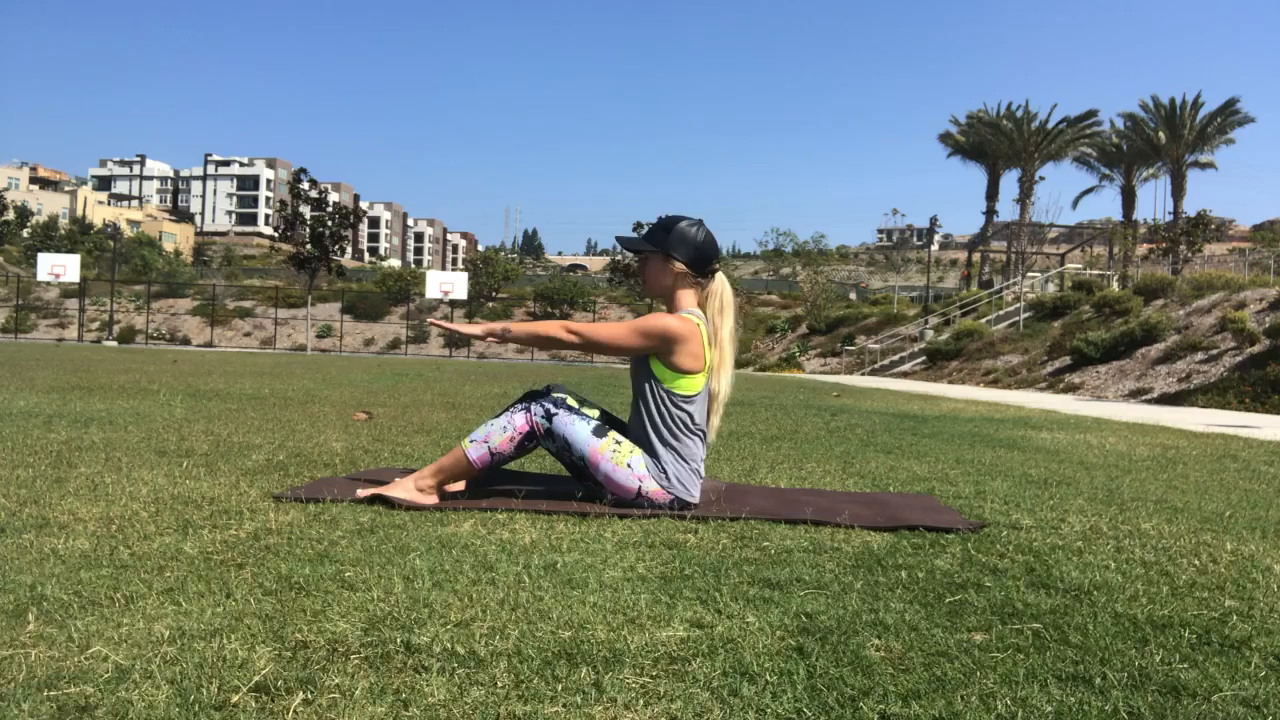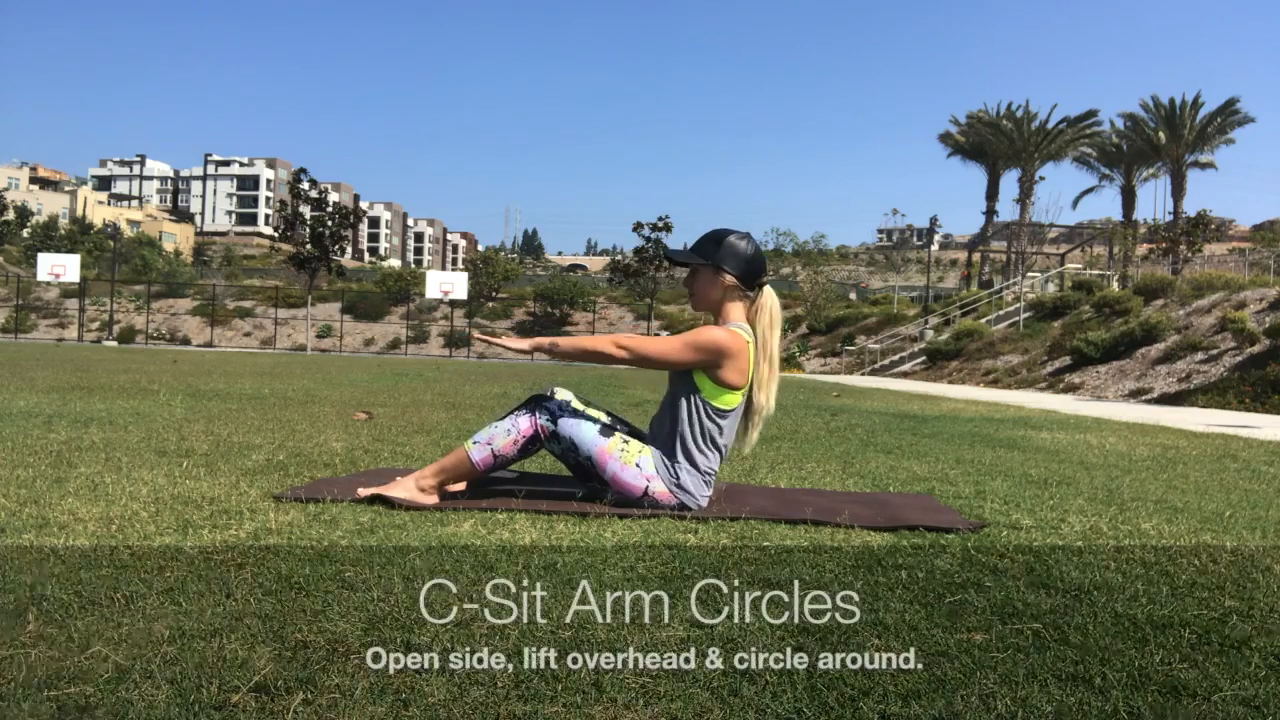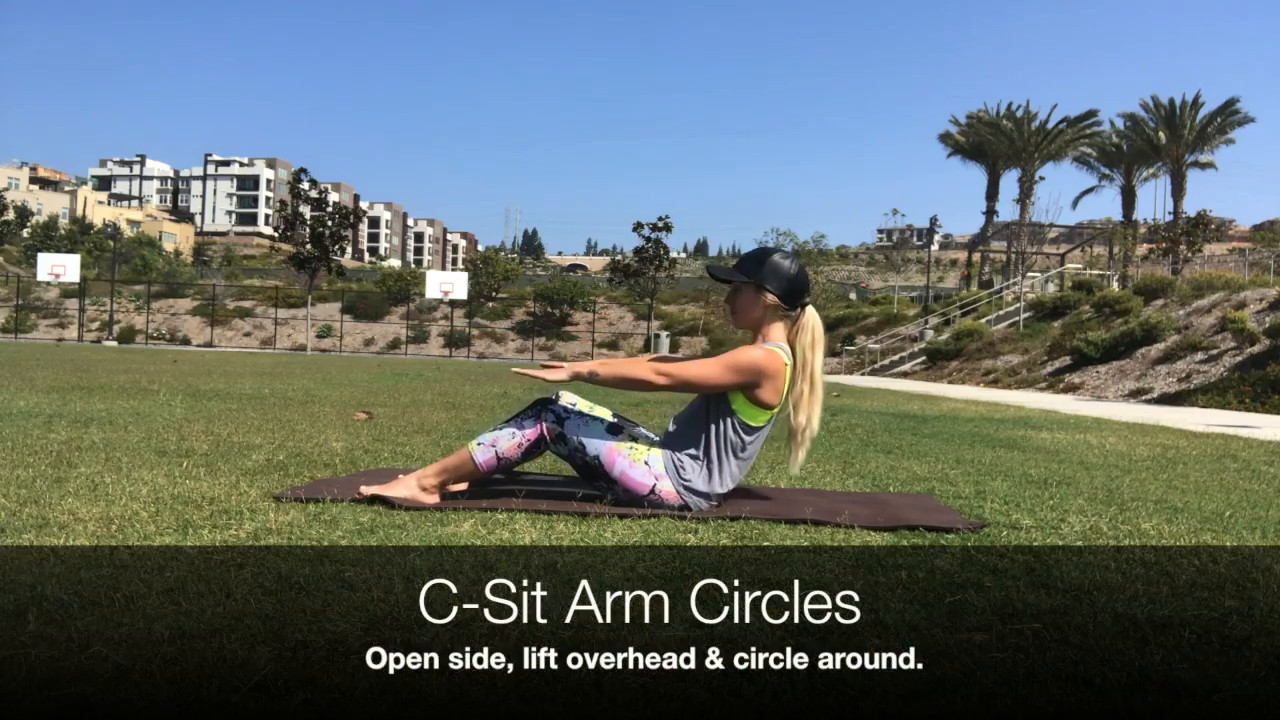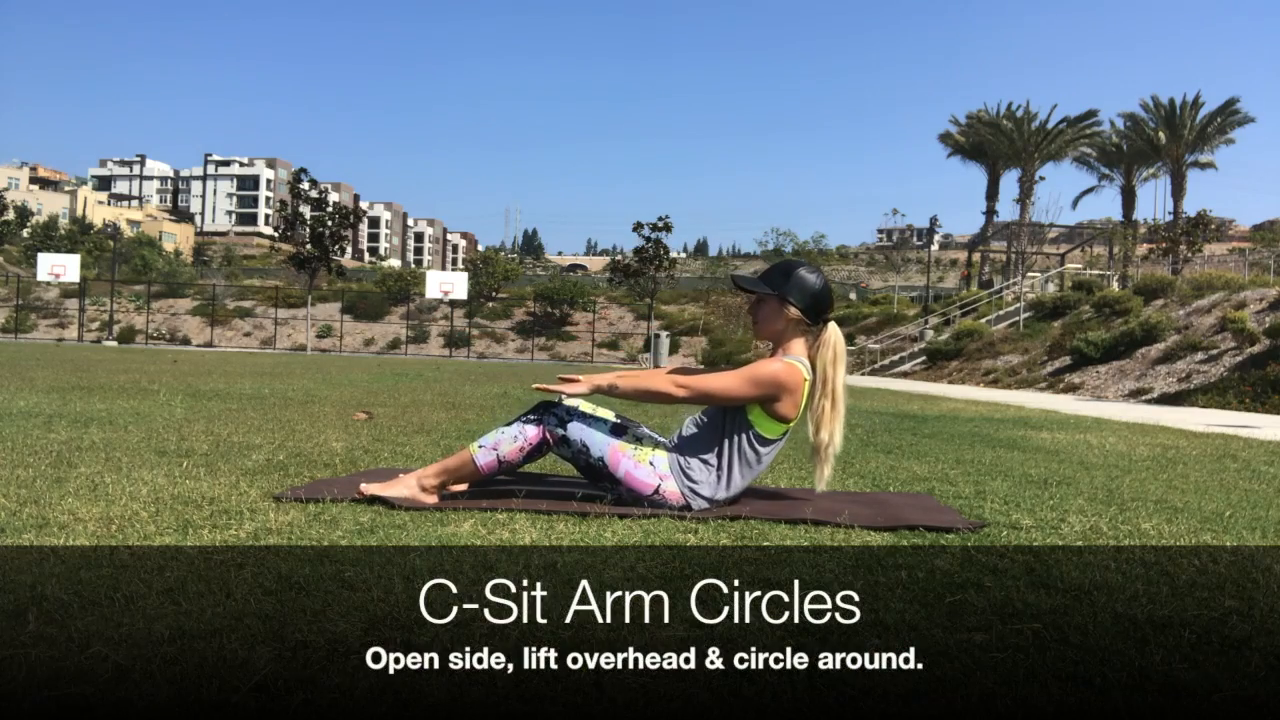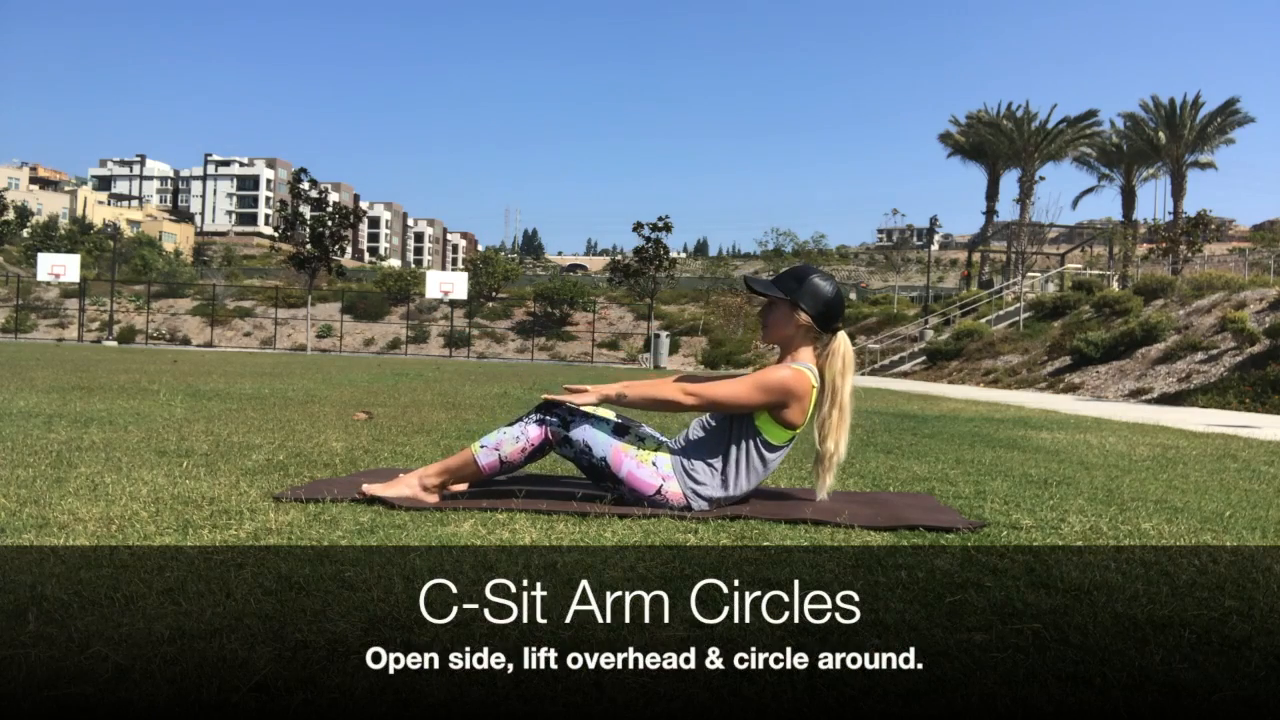
dt=0.3s
person 1, frame 1
left shoulder: (673, 328)
right shoulder: (690, 326)
left elbow: (573, 335)
right elbow: (590, 336)
left wrist: (490, 330)
right wrist: (500, 330)
left hip: (662, 486)
right hip: (657, 469)
left knee: (539, 412)
right knee: (550, 398)
left ankle: (424, 484)
right ankle: (454, 475)
person 1, frame 2
left shoulder: (723, 342)
right shoulder: (732, 338)
left elbow: (622, 350)
right elbow: (635, 343)
left wrist: (536, 343)
right wrist: (543, 343)
left hip: (671, 487)
right hip: (667, 469)
left knee: (545, 417)
right knee: (555, 401)
left ankle: (425, 483)
right ankle: (457, 476)
person 1, frame 3
left shoulder: (763, 361)
right shoulder: (761, 358)
left elbow: (660, 377)
right elbow: (665, 362)
left wrist: (579, 371)
right wrist: (584, 367)
left hip: (675, 485)
right hip: (671, 465)
left knee: (550, 419)
right knee: (560, 407)
left ankle: (427, 482)
right ankle: (453, 474)
person 1, frame 4
left shoulder: (782, 374)
right shoulder: (778, 369)
left elbow: (679, 389)
right elbow: (685, 373)
left wrist: (599, 384)
right wrist: (603, 379)
left hip: (680, 486)
right hip: (679, 465)
left knee: (554, 421)
right knee: (561, 411)
left ankle: (427, 481)
right ankle: (457, 474)
person 1, frame 5
left shoulder: (790, 380)
right shoulder: (785, 375)
left elbow: (688, 397)
right elbow: (694, 381)
left wrist: (605, 393)
right wrist: (608, 390)
left hip: (681, 487)
right hip: (680, 466)
left knee: (554, 421)
right knee: (561, 413)
left ankle: (428, 481)
right ankle: (457, 474)
